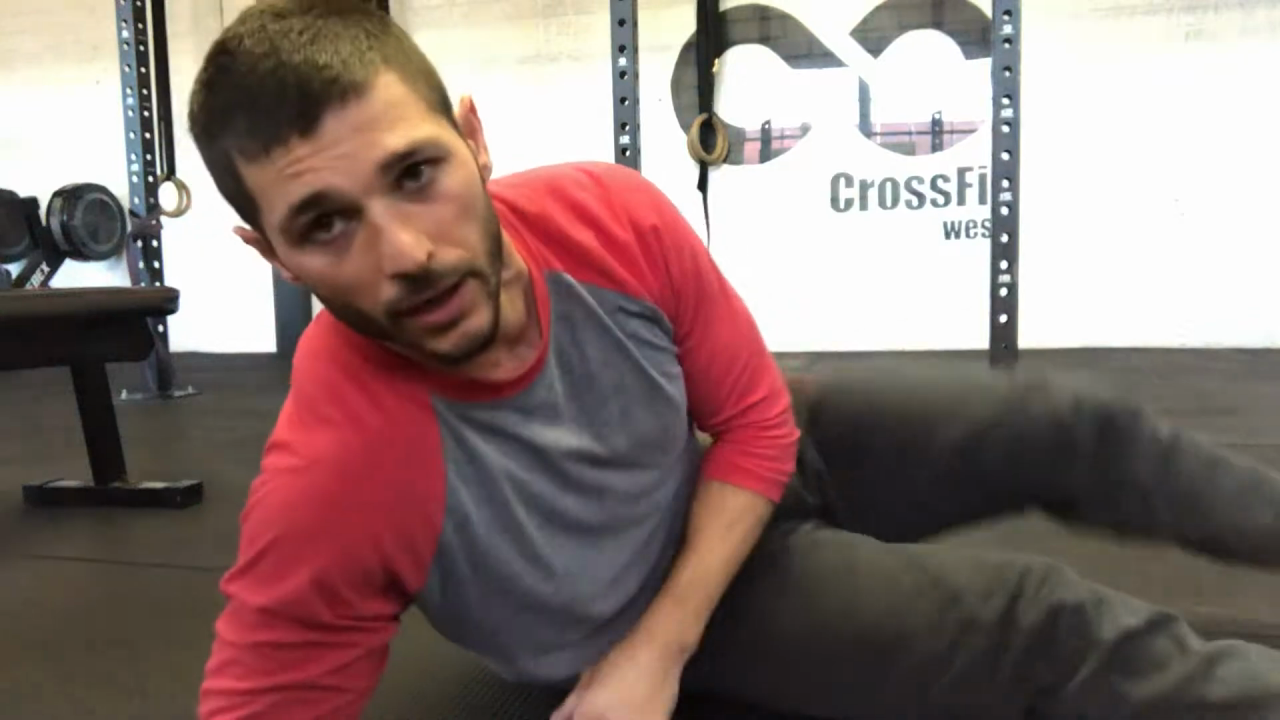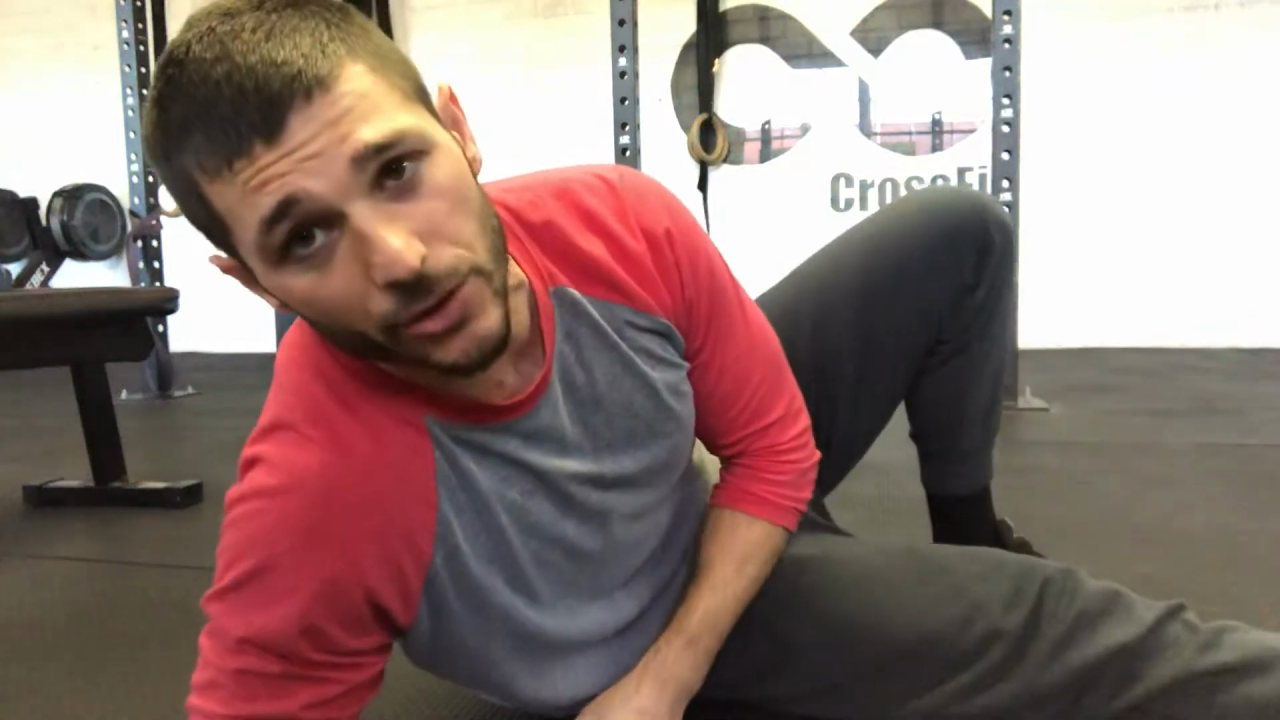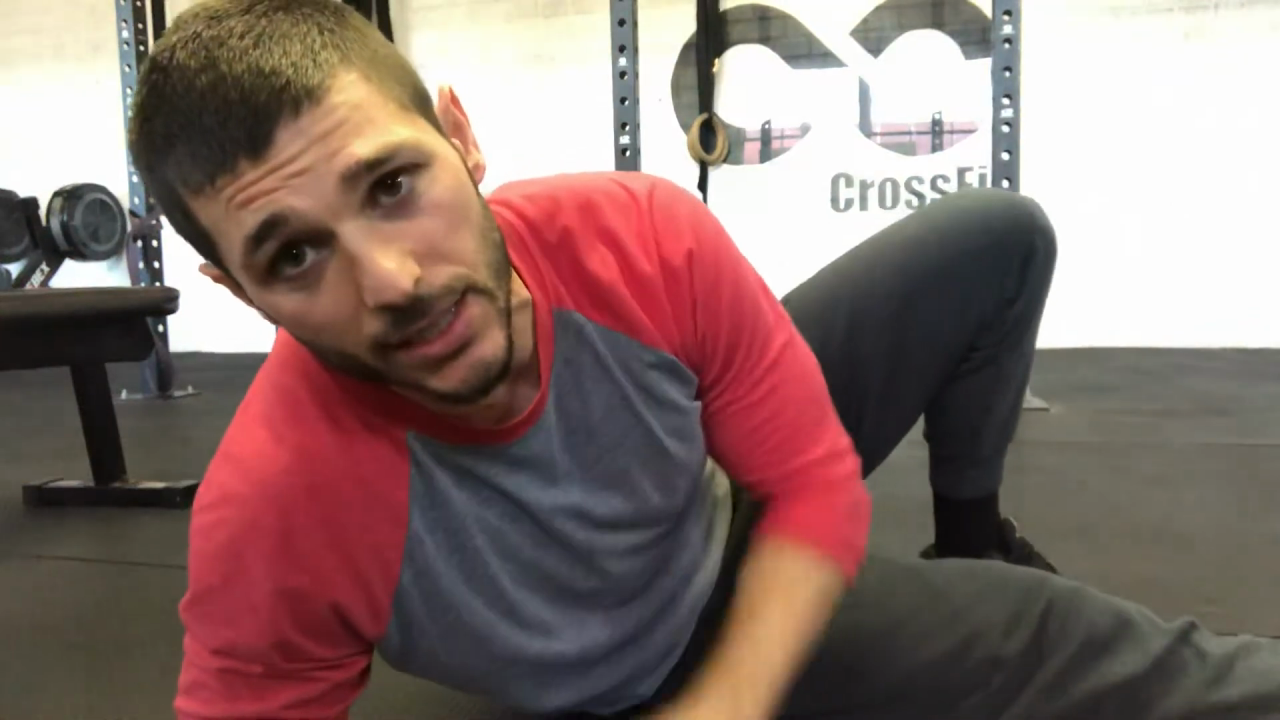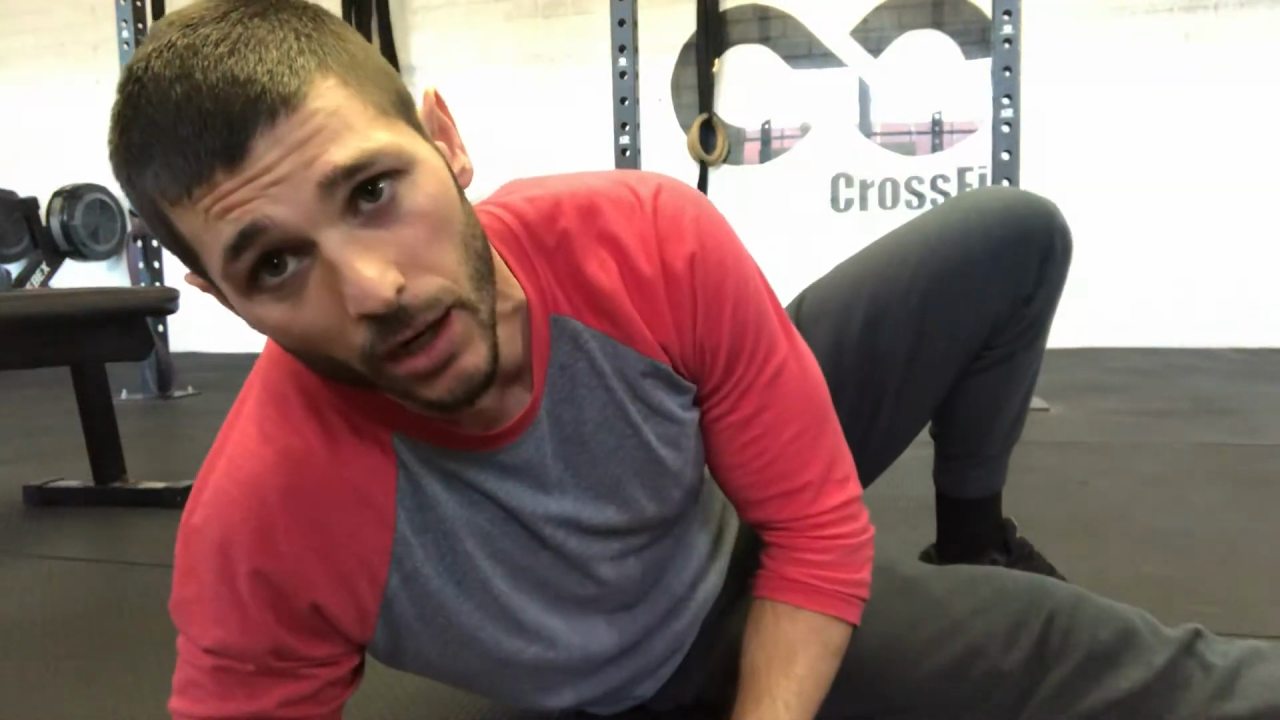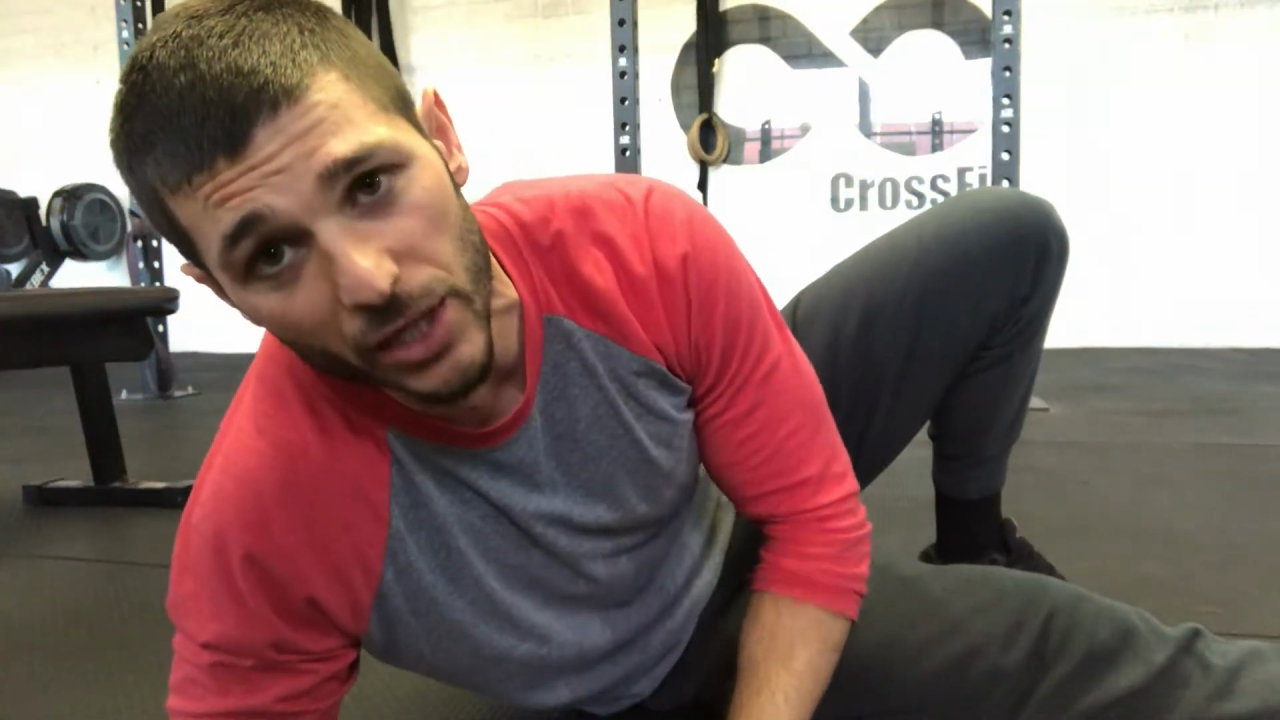
dt=0.7s
person 1, frame 1
left shoulder: (610, 216)
right shoulder: (325, 487)
left elbow: (758, 425)
left hip: (741, 475)
right hip: (688, 611)
left knee: (1070, 433)
right knee: (1041, 624)
person 1, frame 2
left shoulder: (620, 222)
right shoulder: (305, 506)
left elbow: (775, 449)
left hip: (737, 520)
right hip: (644, 620)
left knee: (958, 233)
left ankle: (965, 533)
person 1, frame 3
left shoulder: (642, 235)
right shoulder: (272, 517)
left elbow: (816, 482)
left hip: (746, 531)
left knee: (1001, 238)
left ankle: (971, 536)
person 1, frame 4
left shoulder: (652, 239)
right shoulder: (261, 529)
left elbow: (820, 529)
left hip: (760, 516)
left knee: (1015, 237)
left ankle: (974, 540)
person 1, frame 5
left shoulder: (645, 244)
right shoulder: (255, 528)
left elbow: (812, 519)
left hip: (748, 522)
left knee: (1009, 238)
left ankle: (972, 545)
